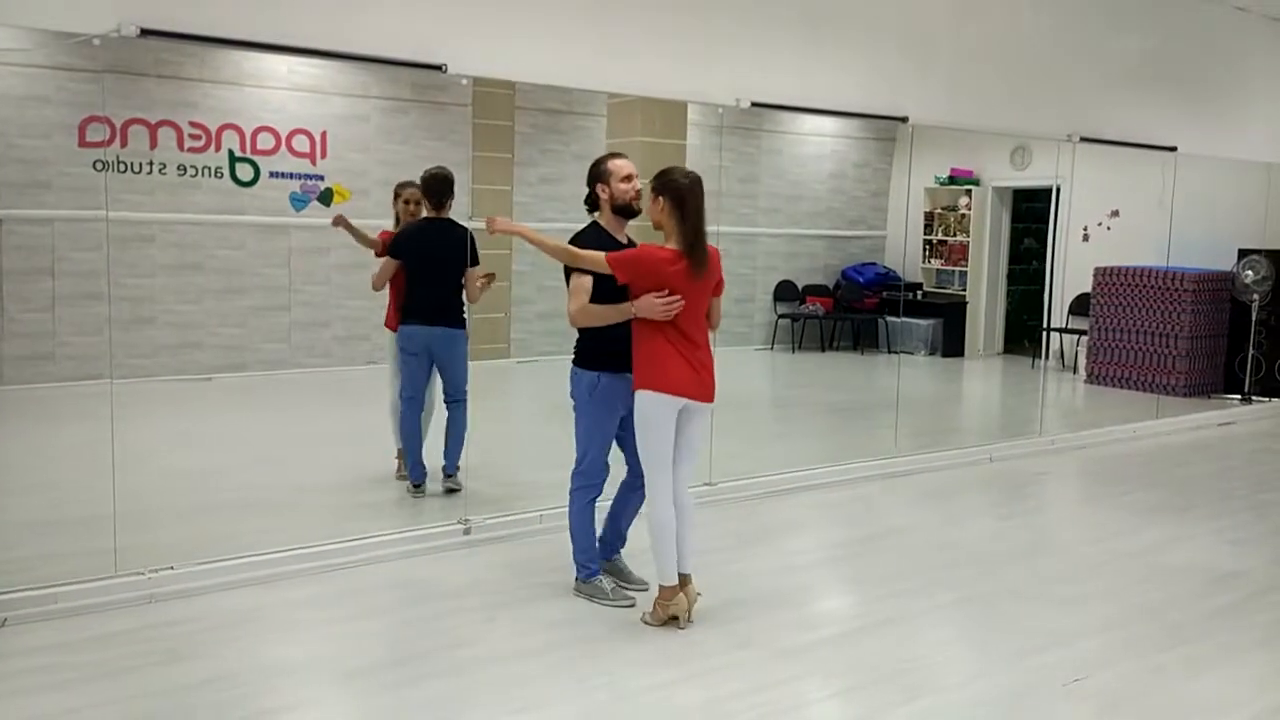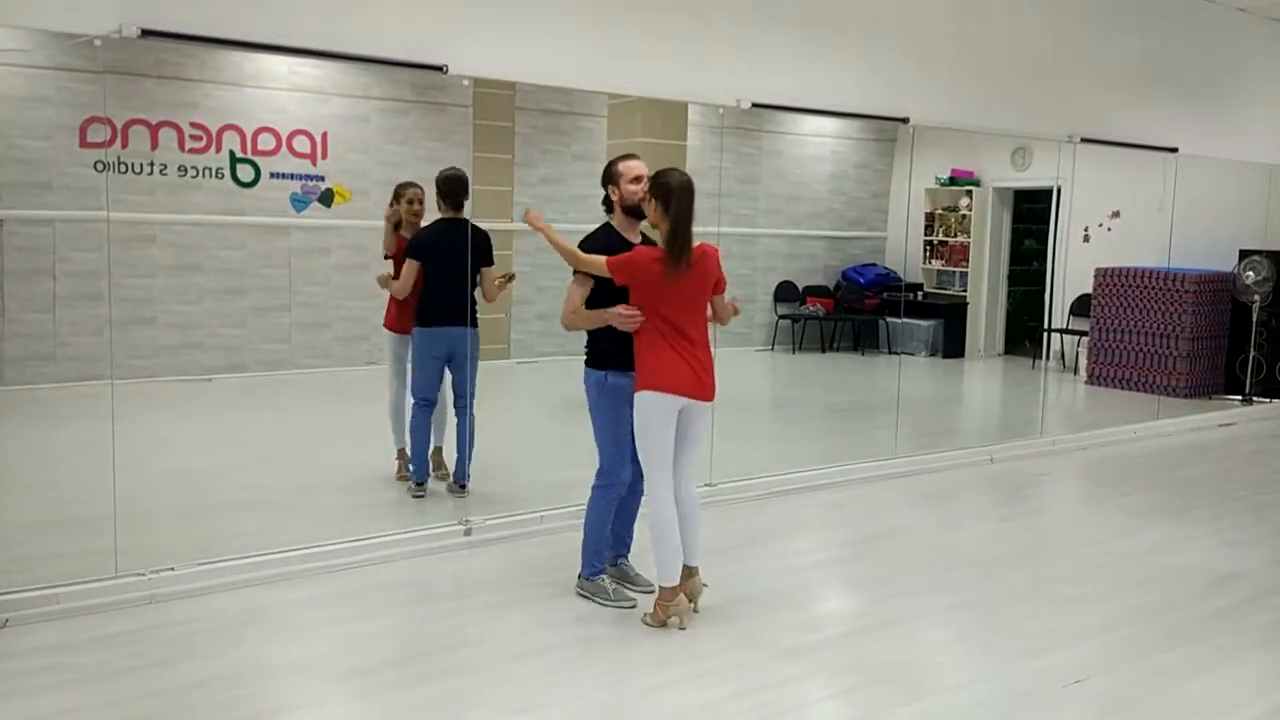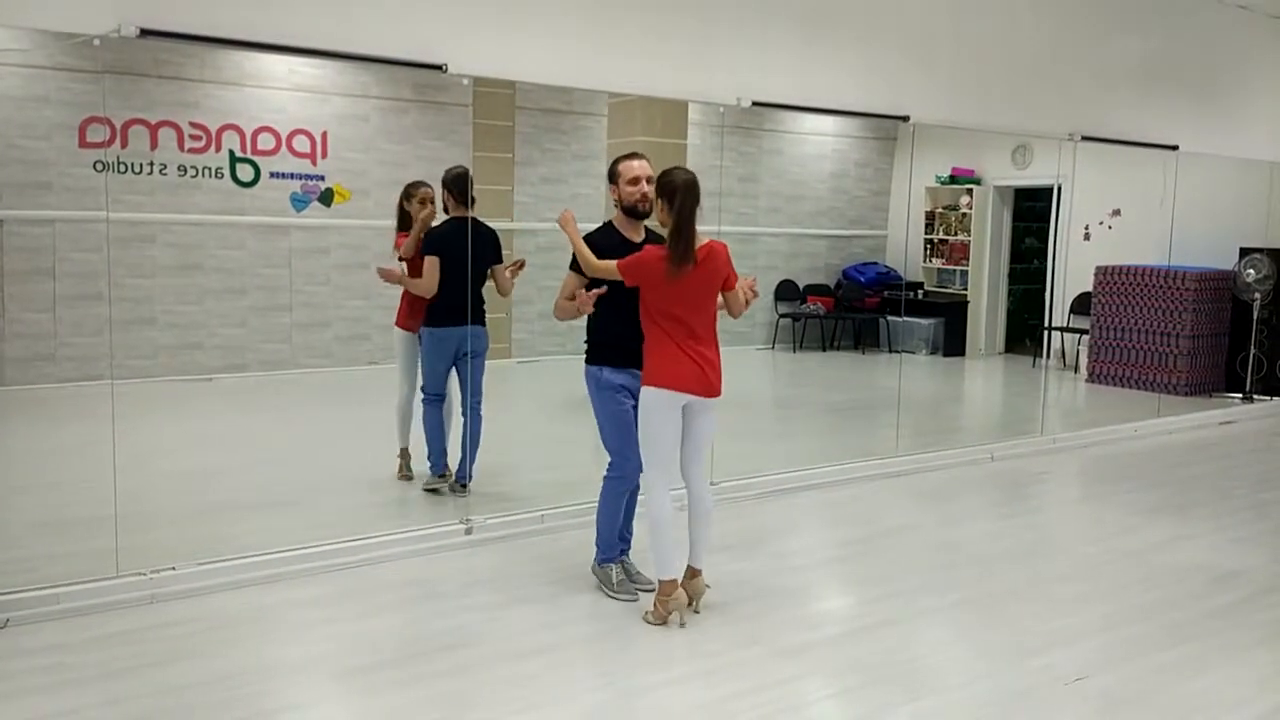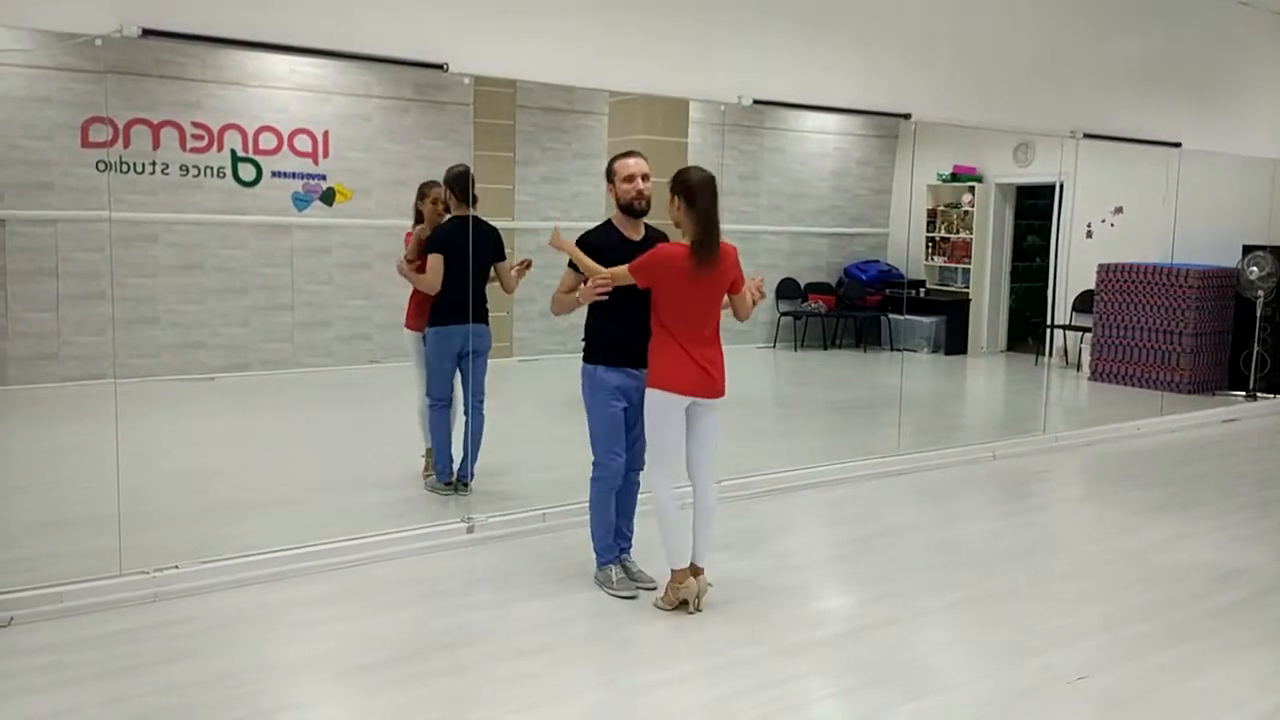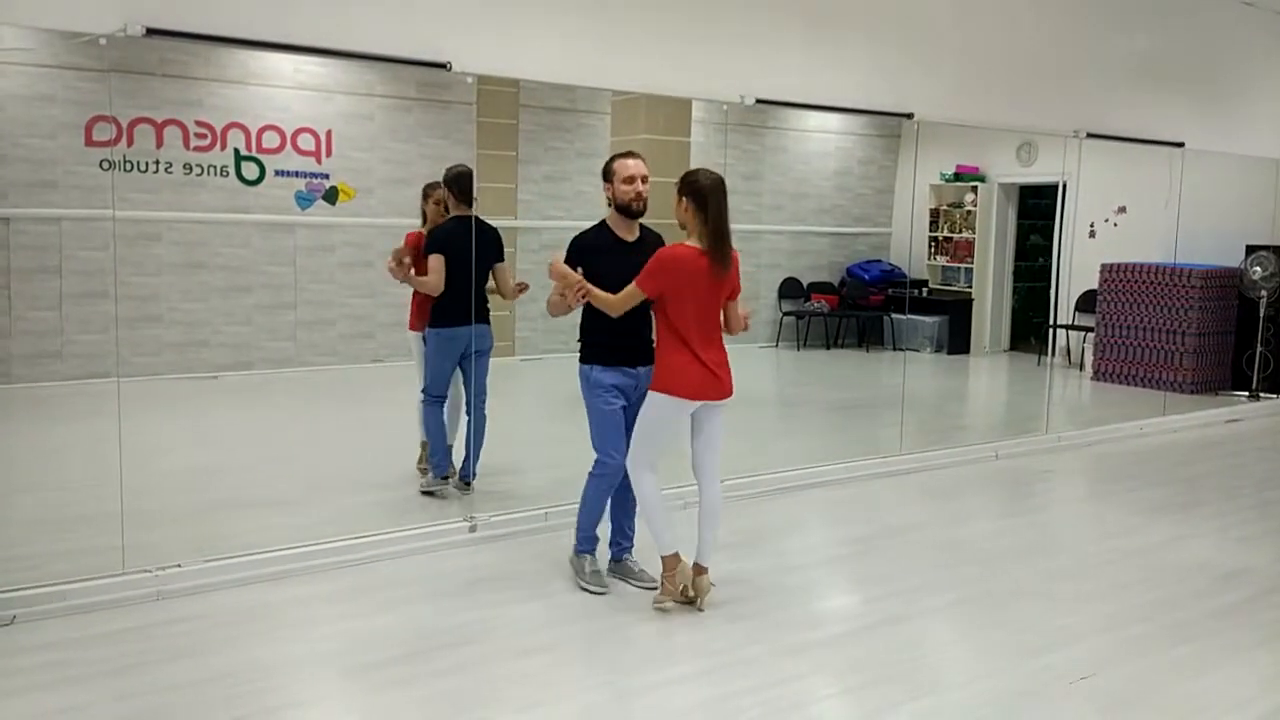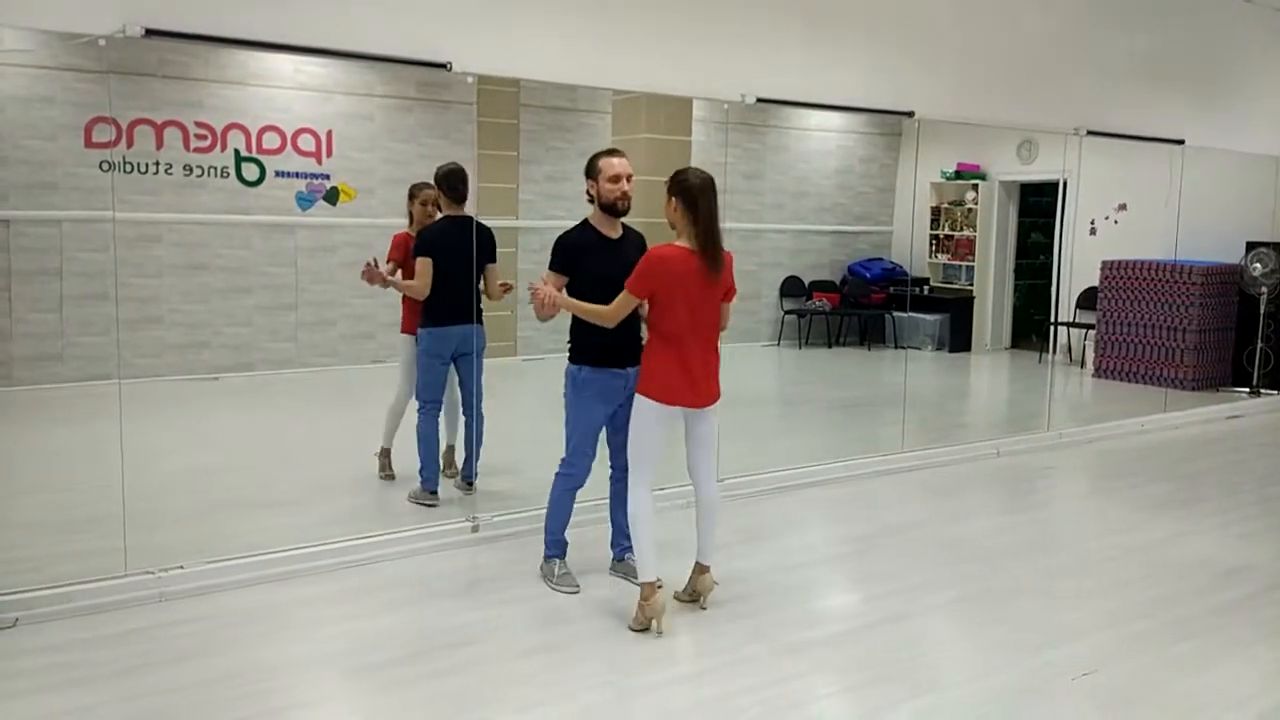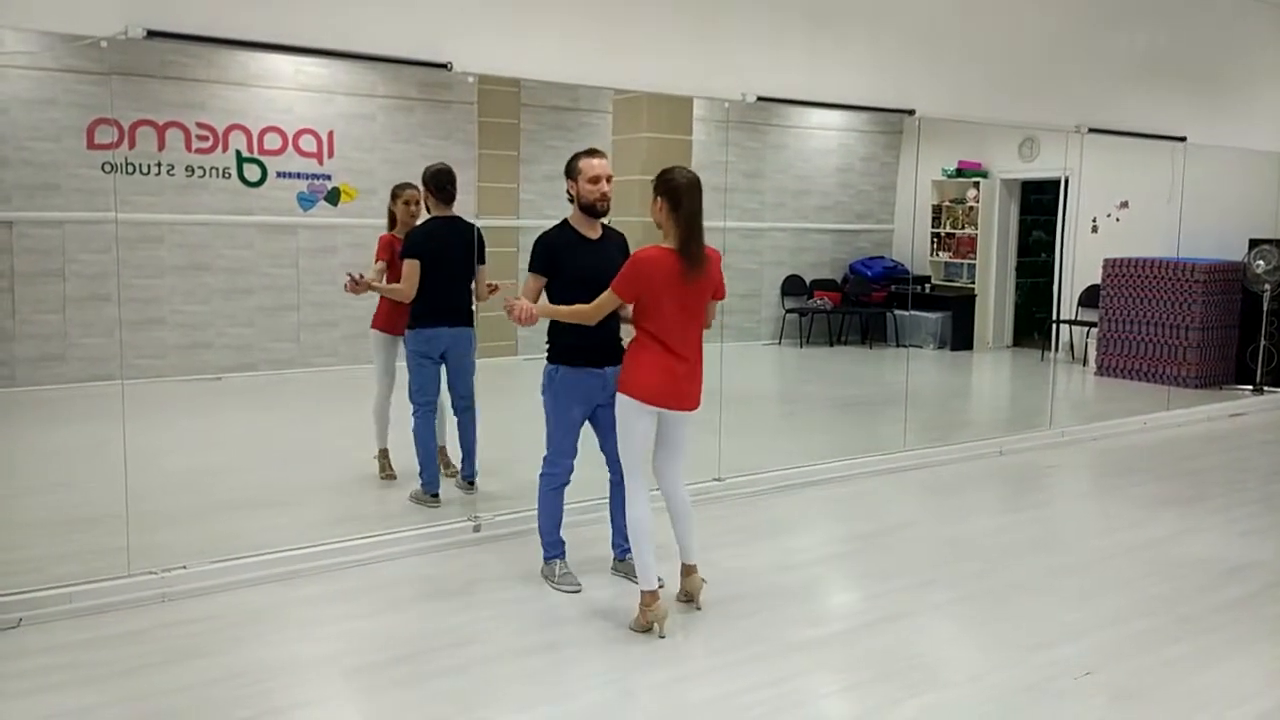
dt=0.3s
person 1, frame 1
left shoulder: (647, 259)
right shoulder: (711, 259)
left elbow: (573, 257)
left wrist: (515, 228)
left hip: (658, 385)
right hip: (699, 387)
left knee: (658, 487)
right knee: (680, 483)
left ankle: (668, 593)
right ankle: (684, 581)
person 1, frame 2
left shoulder: (641, 261)
right shoulder: (709, 257)
left elbow: (577, 261)
right elbow: (722, 315)
left wrist: (541, 226)
right wrist: (727, 306)
left hip: (658, 386)
right hip: (700, 385)
left knee: (657, 486)
right knee: (682, 479)
left ankle: (669, 593)
right ankle: (689, 574)
person 1, frame 3
left shoulder: (651, 260)
right shoulder: (717, 253)
left elbow: (593, 268)
right elbow: (736, 309)
left wrist: (570, 230)
right wrist: (747, 290)
left hip: (663, 382)
right hip: (706, 382)
left knee: (656, 482)
right knee: (696, 477)
left ankle: (668, 588)
right ankle: (694, 575)
person 1, frame 4
left shoulder: (663, 256)
right shoulder: (727, 255)
left elbow: (604, 278)
right elbow: (742, 312)
left wrist: (567, 247)
right wrist: (751, 291)
left hip: (669, 381)
right hip: (709, 380)
left knee: (662, 477)
right knee: (702, 476)
left ankle: (681, 576)
right ankle: (697, 573)
person 1, frame 5
left shoulder: (669, 258)
right shoulder: (729, 260)
left elbow: (615, 307)
right elbow: (733, 325)
left wrist: (571, 279)
right wrist: (740, 321)
left hip: (676, 383)
right hip: (716, 382)
left knee: (639, 466)
right knee: (708, 476)
left ankle: (671, 563)
right ankle: (699, 574)
person 1, frame 6
left shoulder: (659, 259)
right shoulder: (722, 260)
left elbow: (610, 317)
left wrist: (558, 298)
left hip: (661, 387)
right hip: (705, 386)
left knee: (639, 484)
right knee: (704, 477)
left ankle: (650, 592)
right ankle: (702, 573)
person 1, frame 7
left shoulder: (645, 261)
right shoulder: (711, 260)
left elbow: (592, 315)
left wrist: (537, 308)
left hip: (642, 385)
right hip: (685, 387)
left knee: (636, 488)
right knee: (670, 476)
left ankle: (650, 598)
right ankle: (690, 571)
person 2, frame 1
left shoulder: (631, 246)
right shoulder: (586, 244)
right elbow: (579, 313)
left wrist: (659, 309)
right wrist: (636, 308)
left hip: (633, 377)
right hip: (597, 378)
left knee: (644, 472)
right knee: (590, 476)
left ankle: (609, 554)
right ankle: (587, 573)
person 2, frame 2
left shoulder: (650, 247)
right shoulder: (596, 245)
right elbow: (570, 317)
right wrist: (608, 319)
right hip: (609, 376)
left knee: (636, 474)
right knee: (615, 474)
left ankle: (618, 559)
right ankle: (591, 573)
person 2, frame 3
left shoulder: (659, 245)
right shoulder: (596, 243)
right elbow: (560, 307)
right wrist: (581, 304)
left hip: (646, 371)
right hip: (608, 372)
left knee: (632, 469)
right knee: (625, 465)
left ankle: (621, 555)
right ankle: (605, 560)
person 2, frame 4
left shoulder: (660, 242)
right shoulder: (594, 242)
right elbow: (557, 304)
right wrist: (582, 296)
left hip: (647, 371)
right hip: (604, 372)
left knee: (632, 468)
right knee: (609, 466)
left ankle: (623, 554)
right ankle: (605, 562)
person 2, frame 5
left shoulder: (655, 243)
right shoulder: (587, 244)
right elbow: (553, 306)
right wrist: (570, 300)
left hip: (645, 370)
right hip: (602, 371)
left knee: (633, 466)
right knee: (611, 462)
left ankle: (621, 554)
right ankle: (584, 551)
person 2, frame 6
left shoulder: (637, 242)
right shoulder: (572, 243)
right elbow: (544, 312)
right wrist: (545, 303)
left hip: (634, 372)
right hip: (590, 374)
left knee: (627, 468)
right knee: (576, 467)
left ankle: (623, 555)
right ankle: (553, 557)
person 2, frame 7
left shoulder: (617, 242)
right shoulder: (552, 243)
right elbow: (527, 306)
right wrist: (524, 314)
left hip: (615, 372)
right hip: (568, 374)
left knee: (624, 466)
right knee: (558, 469)
left ankle: (624, 554)
right ankle: (553, 558)
person 3, frame 1
left shoulder: (406, 235)
right shoulder: (463, 236)
left elbow: (377, 283)
right elbow: (472, 296)
left wrist: (383, 273)
right wrist: (484, 284)
left hip: (412, 330)
right hip: (450, 331)
left knee: (411, 404)
right knee: (456, 401)
left ankle: (416, 479)
right ankle: (450, 471)
person 3, frame 2
left shoulder: (423, 237)
right shoulder: (480, 238)
left elbow: (402, 289)
right elbow: (489, 294)
left wrist: (386, 282)
right wrist: (501, 284)
left hip: (428, 330)
right hip: (465, 331)
left knee: (423, 403)
right knee: (464, 406)
left ankle: (419, 477)
right ankle: (461, 480)
person 3, frame 3
left shoulder: (436, 235)
right shoulder: (489, 236)
left elbow: (428, 288)
right elbow: (504, 290)
left wrist: (398, 278)
right wrist: (512, 273)
left hip: (439, 330)
right hip: (474, 330)
left knee: (433, 399)
right knee: (472, 405)
left ankle: (438, 470)
right ankle: (463, 479)
person 3, frame 4
left shoulder: (439, 234)
right shoulder: (491, 234)
left elbow: (432, 284)
right elbow: (508, 285)
left wrist: (407, 272)
right wrist: (519, 272)
left hip: (443, 329)
right hip: (478, 328)
left knee: (439, 403)
right knee: (474, 404)
left ankle: (443, 477)
right ankle: (464, 477)
person 3, frame 5
left shoulder: (439, 234)
right shoulder: (491, 234)
left elbow: (435, 286)
right elbow: (504, 290)
left wrist: (406, 277)
right wrist: (516, 291)
left hip: (445, 330)
right hip: (480, 329)
left knee: (434, 400)
right knee: (475, 404)
left ankle: (440, 471)
right ankle: (466, 476)
person 3, frame 6
left shoulder: (428, 235)
right shoulder: (484, 233)
left elbow: (421, 289)
right elbow: (493, 291)
left wrist: (388, 280)
right wrist: (503, 290)
left hip: (435, 331)
right hip: (471, 330)
left knee: (429, 407)
right knee: (472, 405)
left ankle: (428, 487)
right ankle: (468, 476)
person 3, frame 7
left shoulder: (417, 236)
right shoulder: (473, 234)
left elbow: (407, 292)
right elbow: (480, 293)
left wrist: (372, 286)
right wrist: (490, 290)
left hip: (424, 333)
right hip: (461, 331)
left knee: (424, 409)
right knee: (465, 405)
left ankle: (430, 488)
right ankle: (469, 476)
person 4, frame 1
right shoulder: (389, 238)
right elbow: (370, 243)
right wrist: (347, 225)
right hip: (398, 324)
left knee: (427, 393)
right knee: (398, 392)
right ankle: (403, 453)
person 4, frame 2
right shoulder: (394, 240)
right elbow: (390, 249)
right wrist: (389, 223)
right hip: (399, 324)
left knee: (437, 390)
right knee: (398, 391)
left ankle: (437, 452)
right ankle: (402, 455)
person 4, frame 3
right shoulder: (404, 239)
right elbow: (407, 254)
right wrist: (419, 226)
right hip: (410, 322)
left knee: (445, 390)
right knee: (407, 390)
right ankle: (404, 454)
person 4, frame 4
right shoulder: (415, 236)
right elbow: (409, 262)
right wrist: (417, 240)
right hip: (419, 321)
right knee: (426, 389)
right ankle: (429, 453)
person 4, frame 5
right shoulder: (415, 239)
right wrist: (396, 263)
right hip: (423, 322)
left knee: (455, 388)
right knee: (427, 387)
left ankle: (446, 450)
right ankle: (425, 446)
person 4, frame 6
right shoulder: (402, 240)
right elbow: (389, 274)
right hip: (414, 324)
left knee: (450, 389)
right knee: (405, 391)
left ankle: (449, 451)
right ankle: (384, 451)
person 4, frame 7
right shoulder: (387, 241)
right elbow: (378, 272)
right hip: (387, 323)
right knee: (384, 389)
left ankle: (441, 450)
right ankle: (382, 452)
